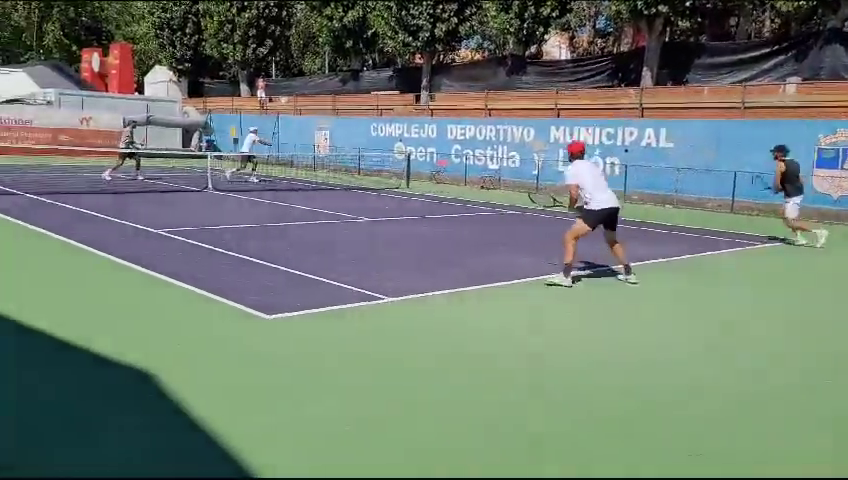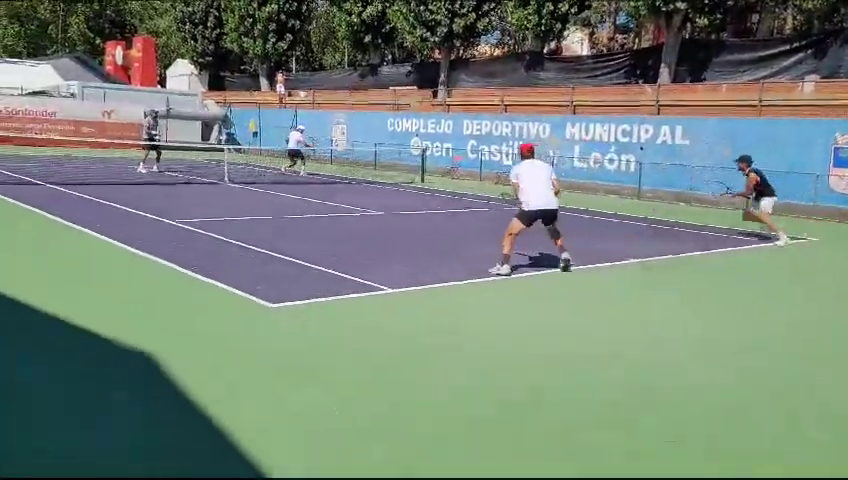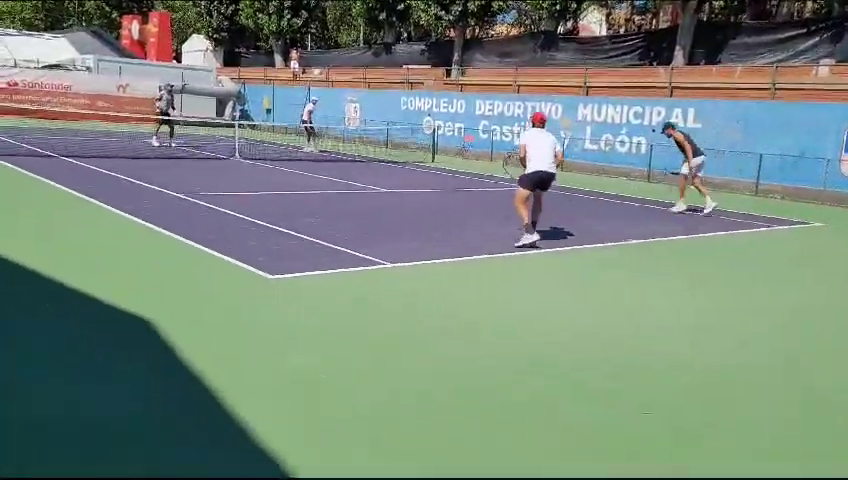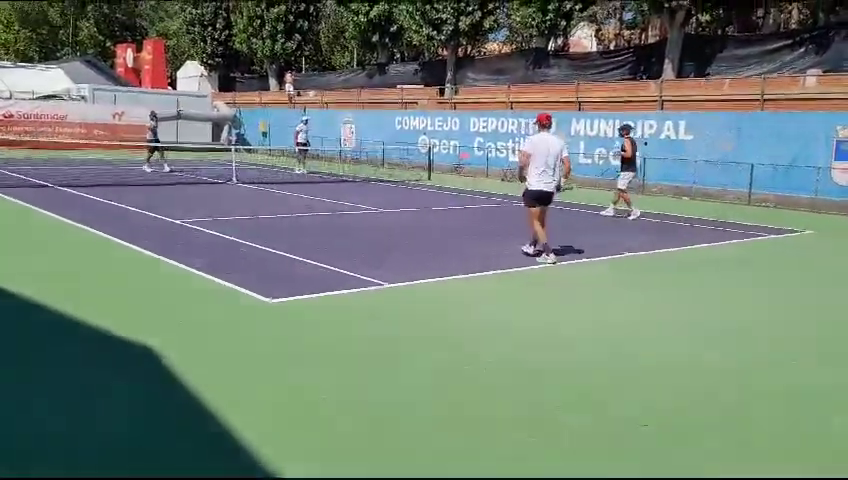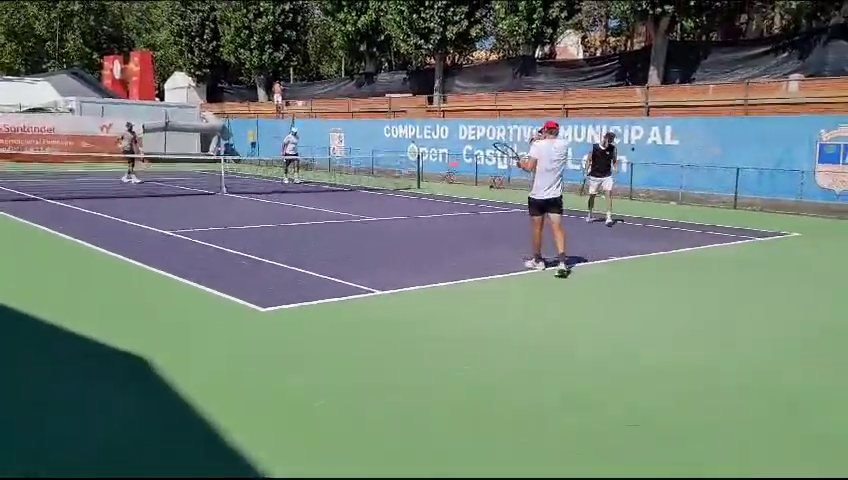
dt=0.5s
person 1, frame 1
left shoulder: (572, 169)
right shoulder: (593, 166)
left elbow: (574, 194)
left wrist: (571, 206)
right wrist: (582, 207)
left hip: (597, 207)
right hip: (613, 205)
left knee: (570, 238)
right knee: (612, 240)
left ankle: (566, 276)
right ankle: (628, 273)
person 1, frame 2
left shoulder: (516, 169)
right shoulder: (546, 166)
left elbow: (518, 193)
right elbow: (557, 188)
left wrist: (523, 203)
left hip: (531, 207)
right hip: (552, 207)
left knee: (510, 234)
right knee: (553, 231)
left ankle: (503, 265)
right ankle: (564, 254)
person 1, frame 3
left shoulder: (526, 134)
right shoulder: (551, 137)
left elbow: (522, 155)
right elbow: (560, 159)
left wrist: (526, 167)
left hip: (534, 171)
right hip: (550, 172)
left knee: (519, 201)
right knee: (537, 199)
left ankle: (529, 234)
right ankle: (531, 231)
person 1, frame 4
left shoulder: (532, 140)
right shoulder: (559, 142)
left elbow: (522, 163)
right elbow: (567, 165)
left wrist: (521, 175)
right wrist: (561, 182)
left hip: (533, 186)
right hip: (550, 188)
left knee: (535, 221)
right knee: (541, 218)
left ankle: (547, 253)
right ankle: (533, 246)
person 1, frame 5
left shoulder: (538, 145)
right shoulder: (563, 145)
left elbow: (530, 167)
left wrist: (521, 163)
left hip: (537, 194)
right hip: (555, 195)
left knee: (537, 228)
right knee: (557, 228)
left ankle: (537, 261)
right ankle: (563, 262)
